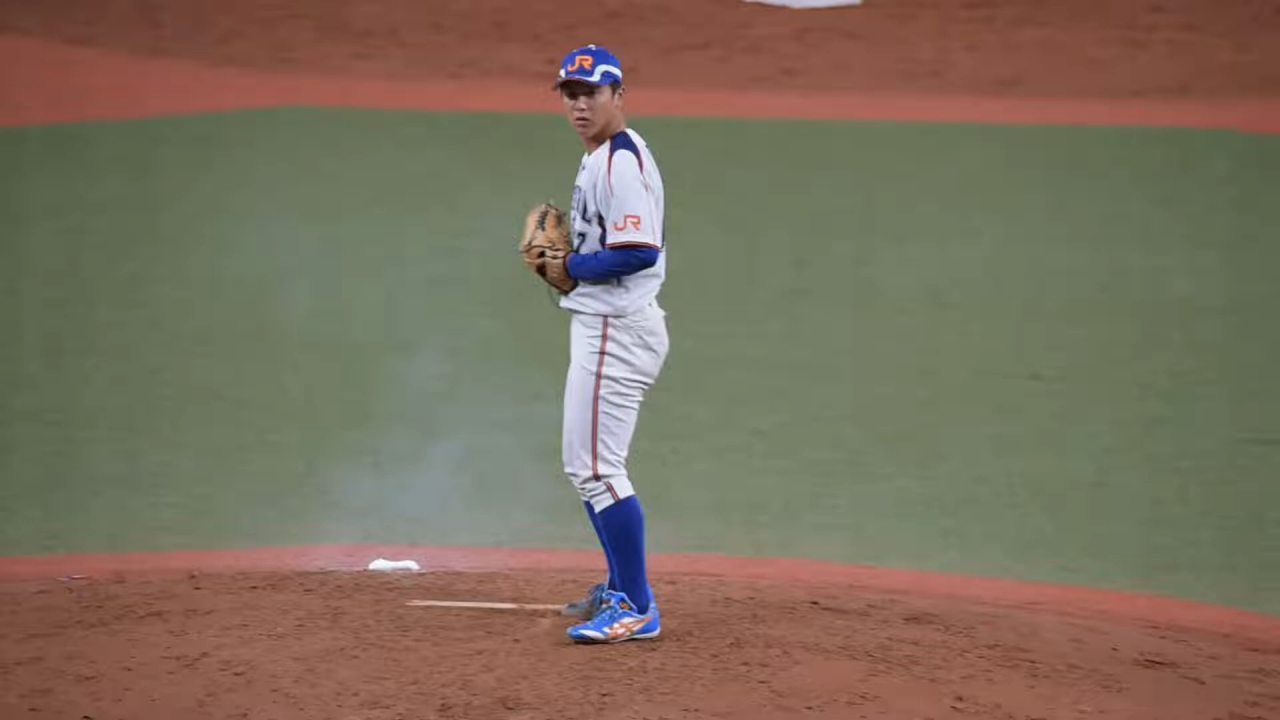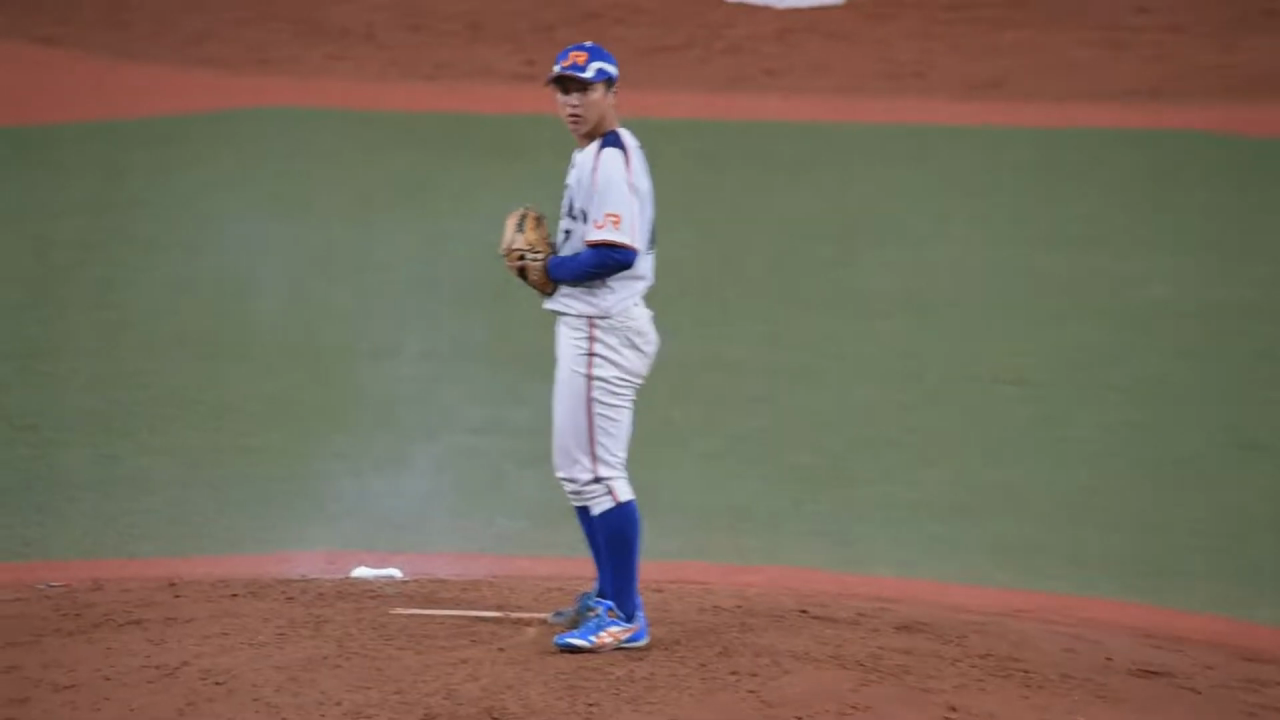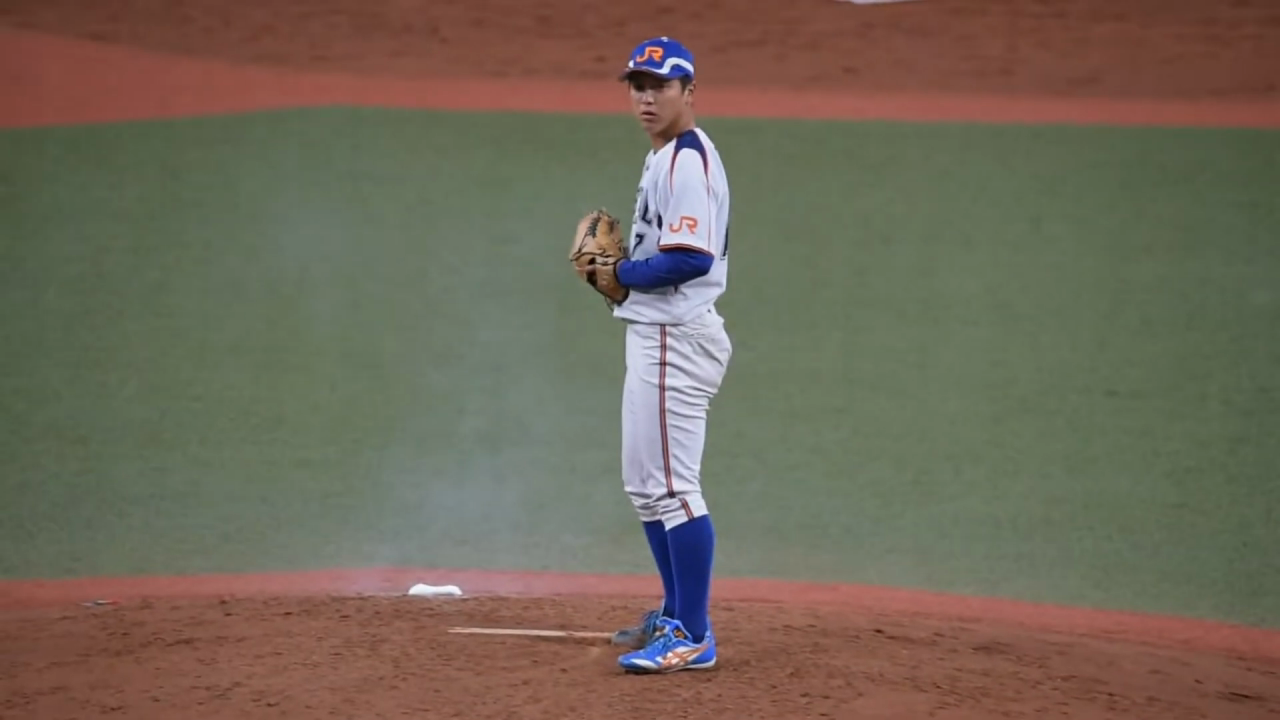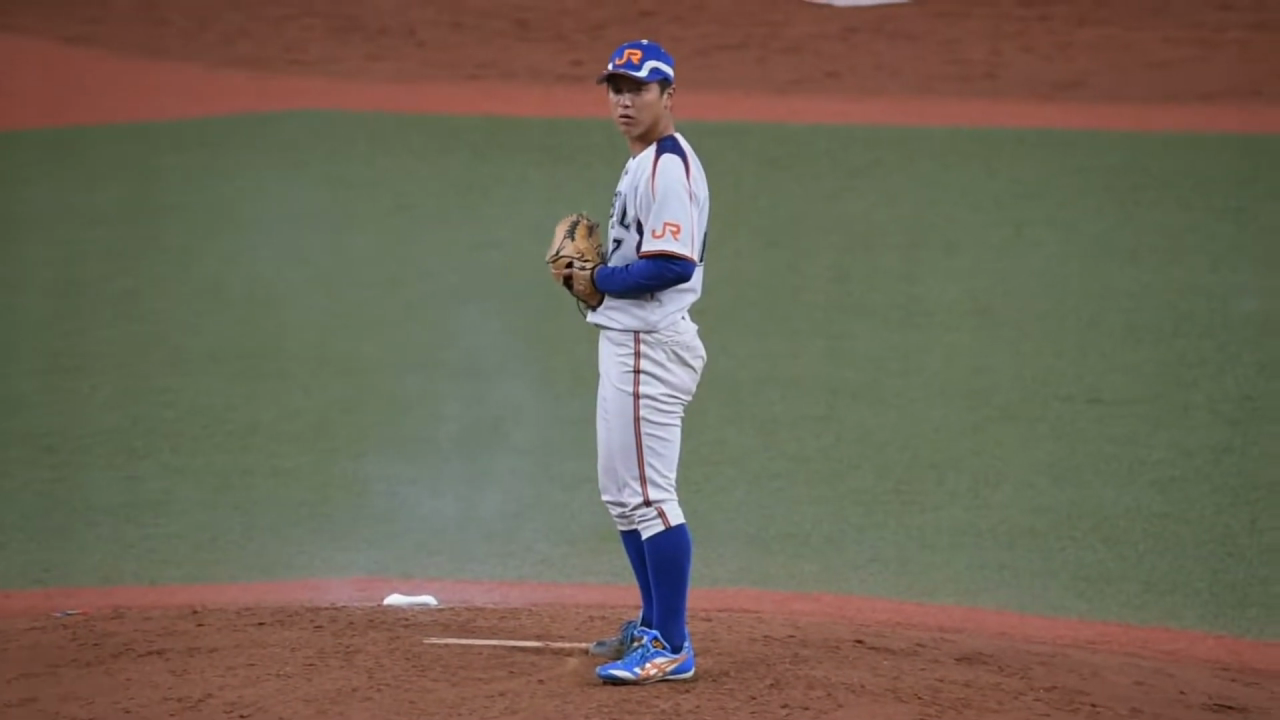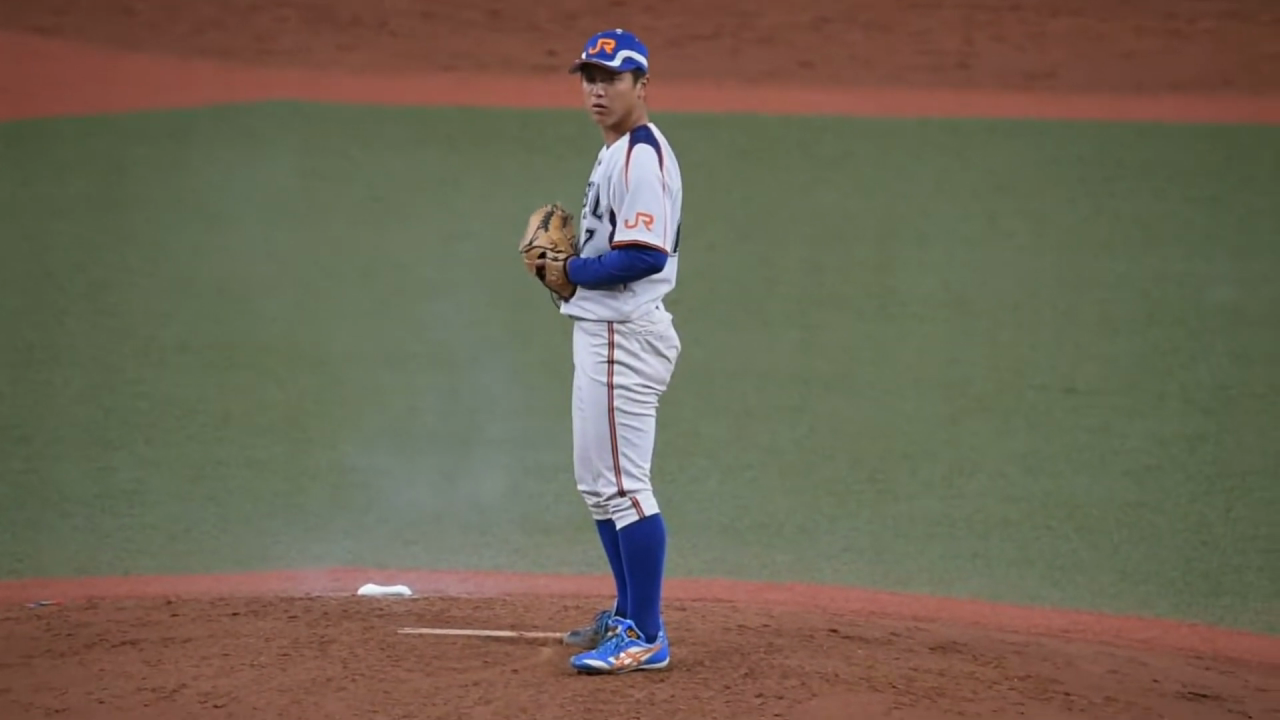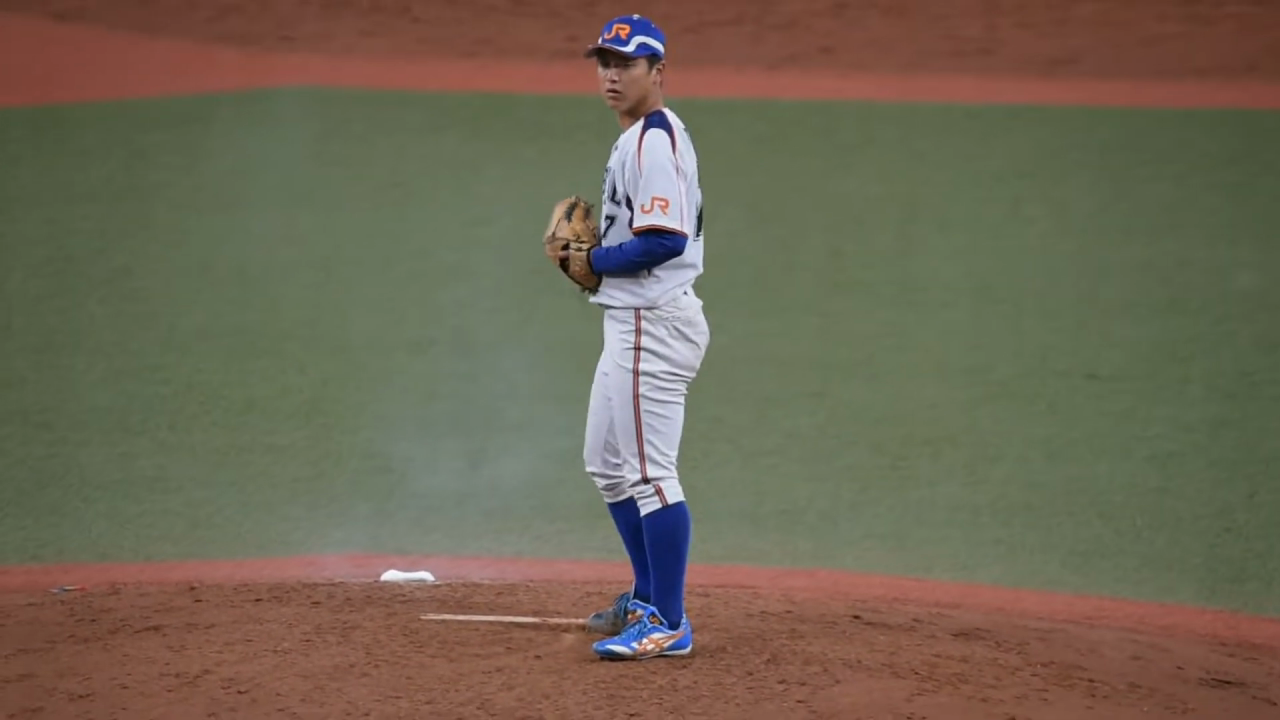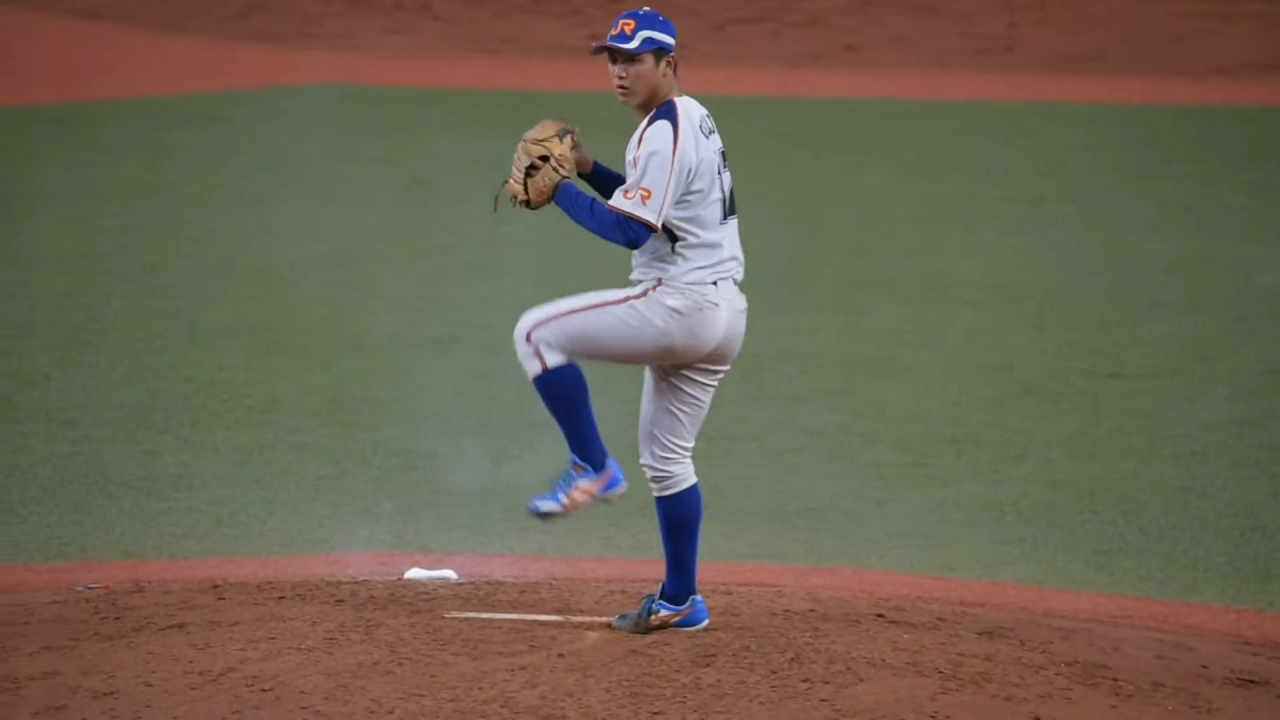
dt=0.4s
person 1, frame 1
left shoulder: (623, 159)
right shoulder: (597, 158)
left elbow: (639, 252)
left wrist: (570, 267)
right wrist: (566, 263)
left hip: (616, 331)
right hip: (603, 328)
left knee: (595, 467)
right knee: (588, 464)
left ankle: (638, 607)
right ankle: (621, 588)
person 1, frame 2
left shoulder: (611, 157)
right shoulder: (590, 156)
left elbow: (616, 254)
left wrist: (551, 269)
right wrist: (555, 267)
left hip: (603, 332)
right hip: (585, 329)
left knee: (599, 472)
right knee: (576, 471)
left ankle: (625, 616)
right ankle: (609, 596)
person 1, frame 3
left shoulder: (689, 158)
right shoulder: (665, 158)
left elbow: (692, 259)
left wrist: (622, 274)
right wrist: (621, 271)
left hip: (673, 341)
right hip: (655, 337)
left knee: (672, 487)
right knee: (645, 485)
left ankle: (694, 636)
right ankle: (676, 615)
person 1, frame 4
left shoulder: (669, 163)
right shoulder: (642, 162)
left elbow: (672, 265)
left wrist: (599, 278)
right wrist: (599, 273)
left hip: (649, 348)
right hip: (628, 344)
left knee: (648, 495)
right knee: (623, 494)
left ankle: (672, 647)
right ankle: (654, 624)
person 1, frame 5
left shoulder: (642, 154)
right shoulder: (617, 152)
left elbow: (645, 256)
left wrist: (571, 270)
right wrist: (569, 261)
left hip: (622, 339)
right hip: (605, 335)
left knee: (624, 486)
right knee: (599, 485)
left ankle: (646, 636)
right ankle: (628, 615)
person 1, frame 6
left shoulder: (655, 138)
right shoulder: (642, 137)
left elbow: (664, 241)
left wrist: (593, 261)
right wrist: (597, 248)
left hip: (652, 326)
right hip: (640, 323)
left knee: (647, 472)
right knee: (608, 464)
left ankle: (669, 622)
right ankle: (647, 599)
person 1, frame 7
left shoulder: (665, 131)
right shoulder: (693, 119)
left elbow: (628, 229)
left wrist: (560, 190)
right wrist: (593, 170)
left hip: (681, 305)
right hip: (719, 311)
left knee: (538, 333)
right knee: (666, 458)
left ankle: (591, 467)
right ankle: (680, 600)
